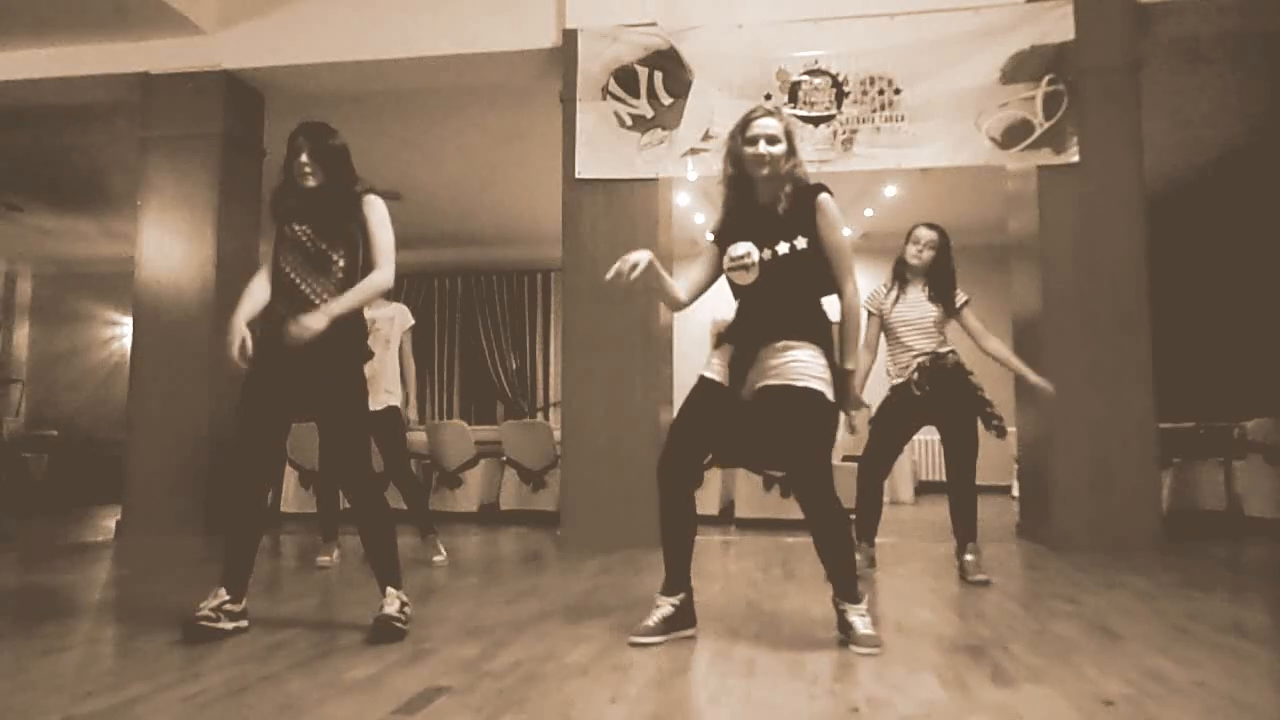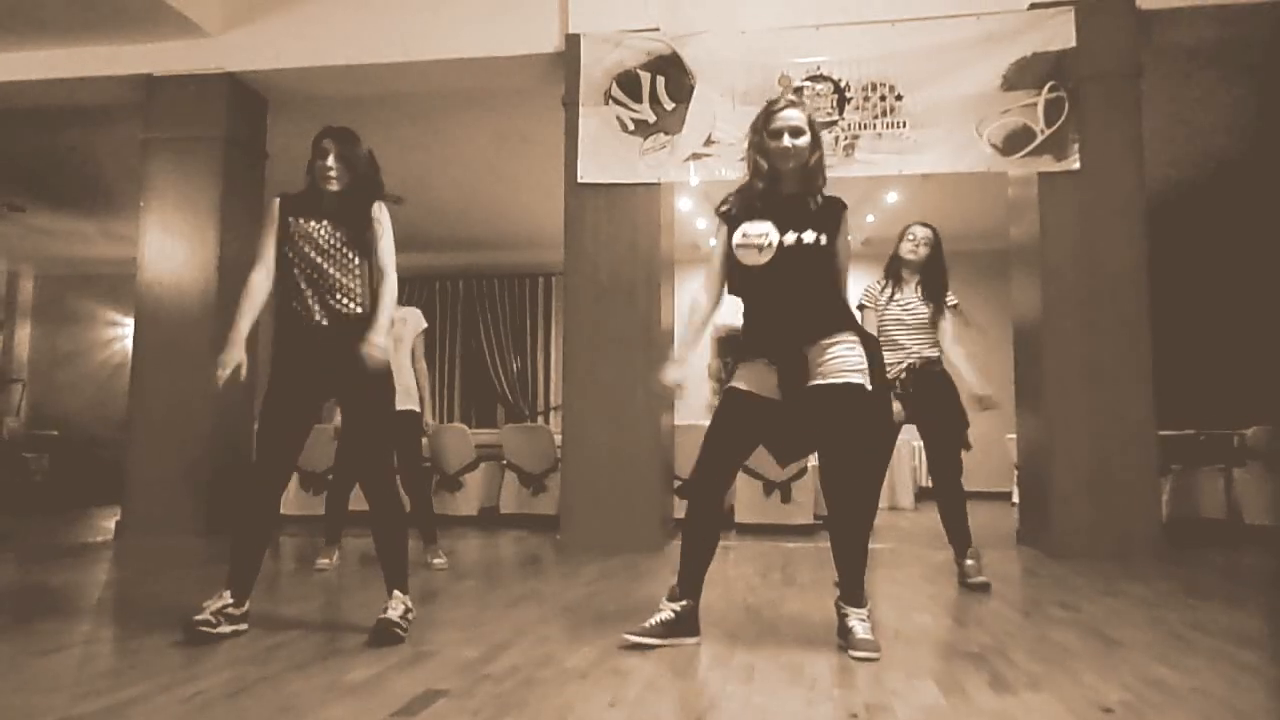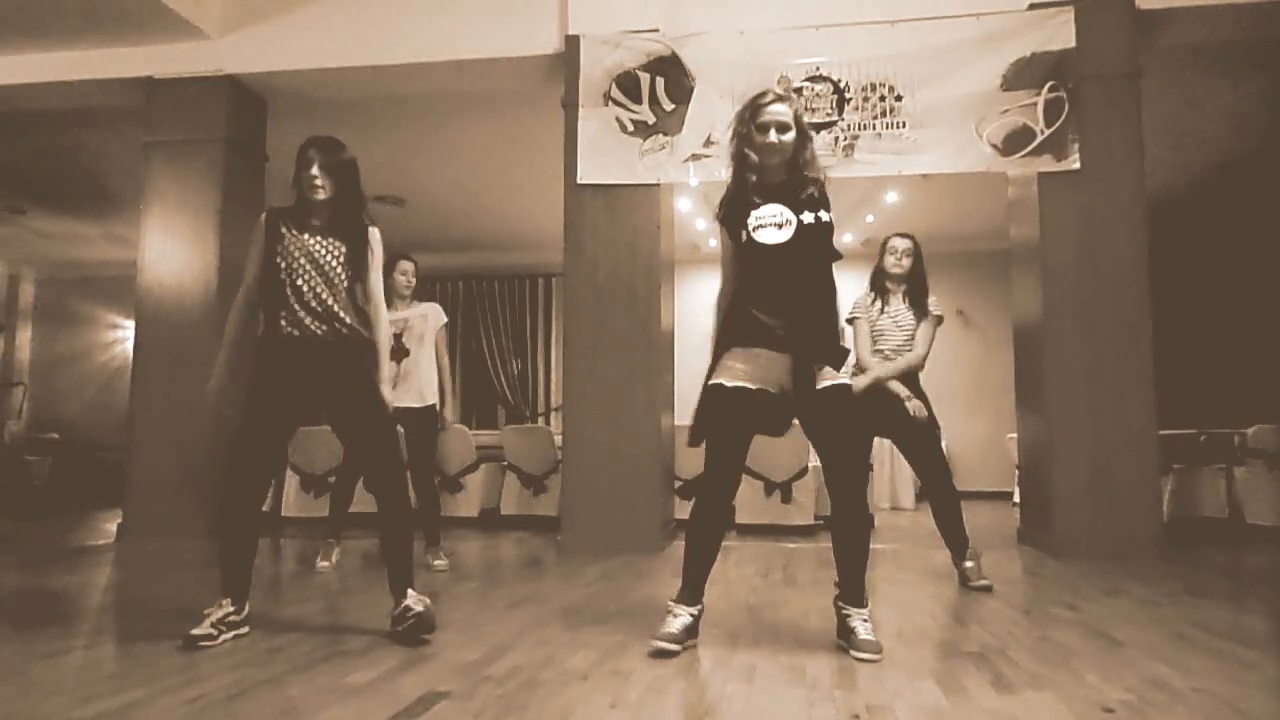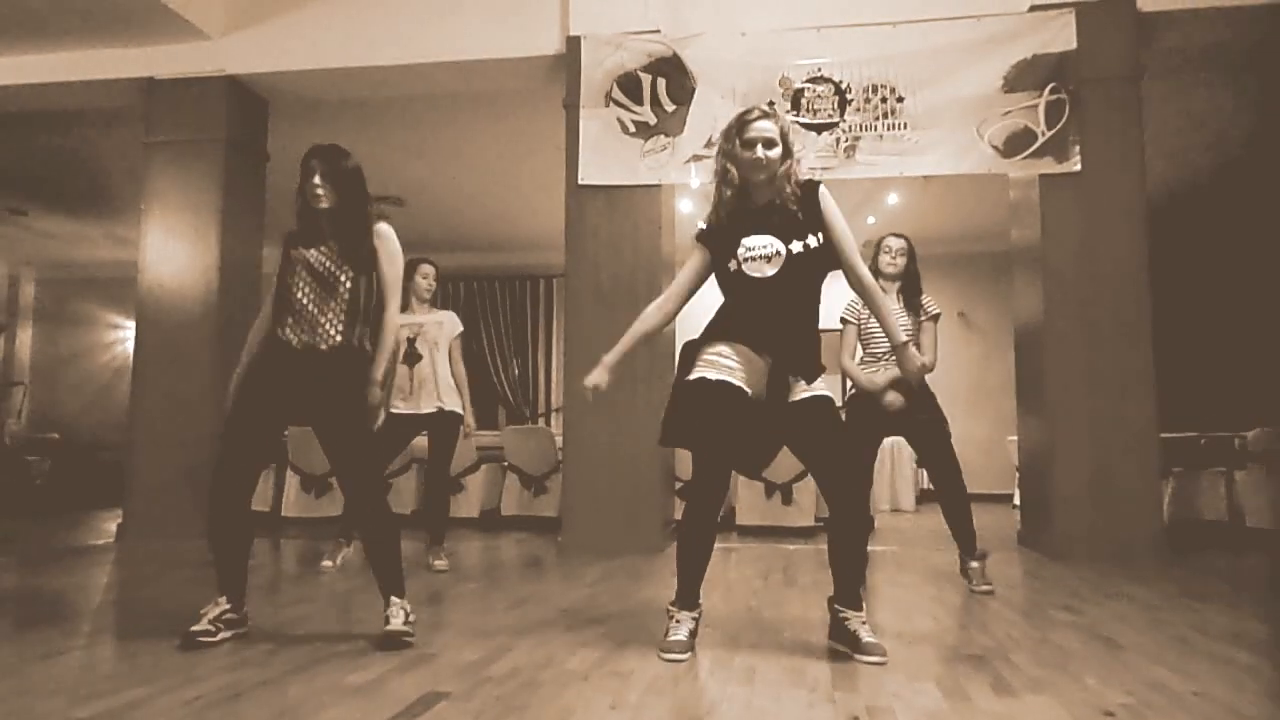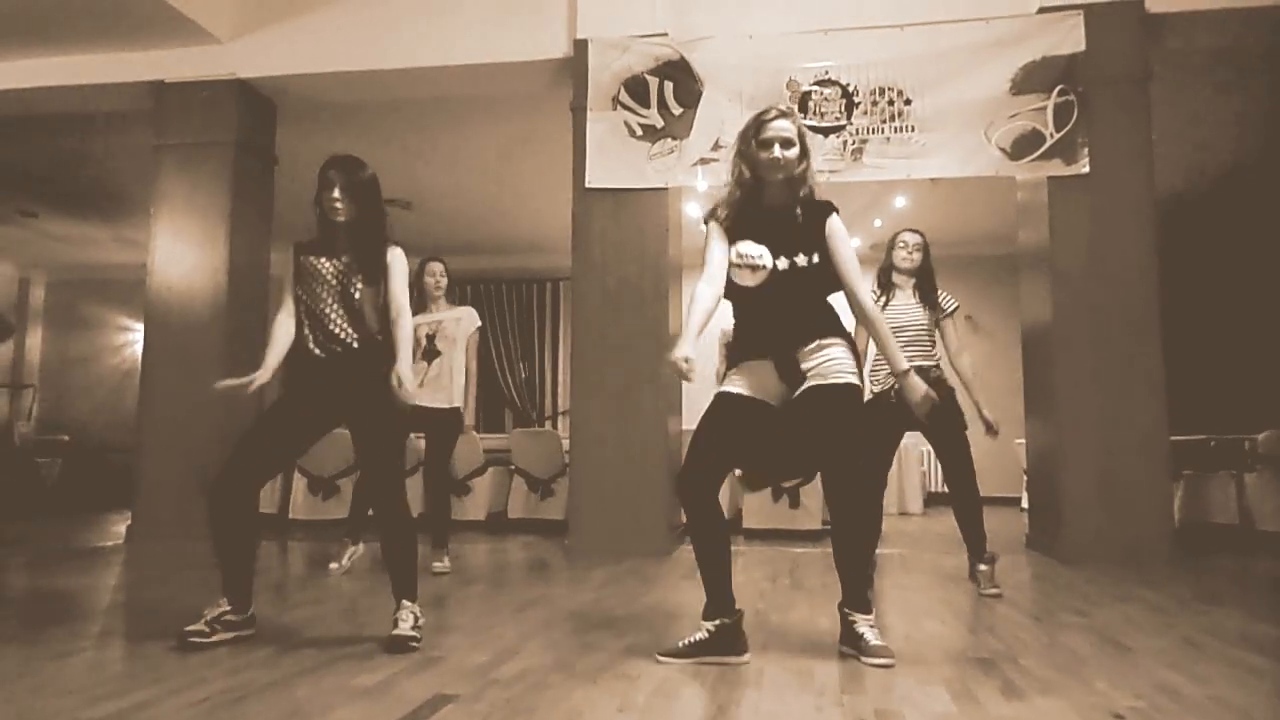
dt=0.3s
person 1, frame 1
left shoulder: (814, 201)
right shoulder: (731, 224)
left elbow: (847, 288)
right elbow: (680, 298)
left wrist: (845, 368)
right wrist: (650, 264)
left hip: (793, 352)
right hip: (735, 355)
left knee: (811, 481)
right knee: (674, 469)
left ankle: (850, 604)
right ankle: (676, 601)
person 1, frame 2
left shoulder: (830, 210)
right shoulder: (738, 209)
left elbow: (837, 289)
right elbow: (713, 291)
left wrist: (875, 367)
right wrist: (680, 356)
left hip: (830, 351)
right hip: (760, 359)
left knee: (847, 483)
right knee: (707, 479)
left ankle: (853, 609)
right ankle: (682, 607)
person 1, frame 3
left shoulder: (816, 190)
right shoulder: (737, 204)
left wrist: (836, 339)
right wrist: (718, 360)
left hip: (820, 351)
right hip: (753, 350)
left knee: (849, 483)
right knee: (717, 481)
left ankle: (853, 610)
right ankle: (688, 607)
person 1, frame 4
left shoulder: (812, 199)
right shoulder: (721, 228)
left elbow: (857, 271)
right elbow: (670, 298)
left wrist: (900, 340)
right wrist: (610, 359)
left hip: (798, 365)
right hip: (730, 357)
left knee: (849, 491)
right knee: (708, 488)
left ankle: (848, 614)
right ankle: (684, 613)
person 1, frame 5
left shoulder: (821, 216)
right shoulder: (727, 219)
left elbow: (860, 293)
right elbow: (709, 283)
left wrist: (903, 370)
right wrist: (685, 342)
left hip: (821, 352)
right hip: (754, 365)
left knee: (849, 488)
right knee: (693, 483)
left ankle: (857, 618)
right ankle: (722, 622)
person 2, frame 1
left shoulder: (365, 205)
right shoulder: (287, 214)
left elbow: (383, 274)
right elbow: (267, 277)
left wrist: (327, 315)
right wrist: (238, 320)
left hip: (334, 355)
right hip: (274, 355)
left knee: (353, 473)
right knee: (249, 474)
left ankle: (392, 594)
right ankle: (231, 596)
person 2, frame 2
left shoulder: (371, 212)
right shoulder: (284, 209)
left elbow: (387, 276)
right elbow: (262, 275)
left wrist: (381, 330)
right wrist: (235, 342)
left hip: (360, 352)
right hip: (300, 351)
left knee: (376, 474)
right knee: (268, 472)
left ankle: (397, 597)
right ankle: (235, 597)
person 2, frame 3
left shoulder: (363, 234)
right shoulder: (274, 223)
left elbow: (375, 305)
right elbow: (249, 294)
left wrist: (383, 375)
right wrist: (221, 362)
left hip: (347, 364)
right hip: (283, 363)
left knee: (389, 476)
right knee: (243, 481)
left ankle: (406, 596)
right ankle: (233, 604)
person 2, frame 4
left shoulder: (376, 236)
right shoulder: (291, 244)
left elbow: (390, 310)
right elbow: (269, 316)
left wrist: (374, 381)
right wrist: (237, 380)
left hip: (337, 376)
right hip: (277, 373)
left knee: (362, 490)
right knee: (228, 483)
left ankle: (395, 603)
right ankle: (230, 604)
person 2, frame 5
left shoulder: (387, 255)
right shoulder: (303, 255)
left elbow: (401, 316)
right elbow: (288, 317)
left wrist: (403, 365)
right wrist: (264, 370)
left hip: (370, 382)
right hip: (311, 383)
left knee: (387, 494)
right knee: (232, 484)
left ankle: (406, 607)
right ankle: (236, 606)
person 3, frame 1
left shoulder: (949, 294)
right shoulder: (882, 295)
left elbow: (985, 339)
right elbow: (868, 349)
left wrist: (1029, 374)
right wrist: (855, 397)
left hip: (949, 385)
right hip: (904, 392)
left knee: (961, 471)
right knee: (871, 466)
left ankle: (968, 551)
right ankle: (864, 548)
person 3, frame 2
left shoulder: (941, 294)
right shoulder: (876, 291)
left elbow: (952, 344)
left wrist: (975, 383)
left hip: (931, 386)
right hip: (888, 387)
left knee: (947, 473)
left ankle: (966, 557)
person 3, frame 3
left shoulder: (927, 304)
right shoulder: (865, 303)
left elbow: (918, 356)
right elbow: (863, 357)
left wrist: (872, 377)
right wrist: (899, 391)
left hip: (907, 394)
right hip: (864, 399)
left knee: (937, 477)
left ankle: (965, 558)
person 3, frame 4
left shoulder: (921, 303)
right shoulder: (858, 305)
left elbow: (929, 358)
right elbow: (846, 360)
left wrist: (889, 374)
right wrist: (876, 391)
left hip: (912, 395)
right hip: (869, 398)
left knee: (948, 477)
right knee: (855, 482)
left ankle: (971, 559)
person 3, frame 5
left shoulder: (937, 299)
right shoulder: (872, 300)
left elbow: (958, 353)
right elbow: (858, 355)
left wrist: (980, 404)
left hip: (934, 393)
right hip: (886, 398)
left knee: (962, 478)
left ankle: (980, 562)
person 4, frame 1
left shoulder: (398, 312)
left elbow: (407, 359)
left wrist: (412, 404)
left hip: (385, 402)
left knee: (400, 471)
right knee: (330, 472)
left ankle: (430, 535)
right ankle: (329, 541)
person 4, frame 2
left shoulder: (410, 316)
left elbow: (420, 363)
left wrist: (427, 410)
right wrist: (340, 410)
left hip: (403, 407)
left knee: (413, 477)
right knee: (344, 477)
left ankle: (431, 543)
right ankle: (331, 544)
person 4, frame 3
left shoulder: (432, 312)
left elbow: (443, 359)
left wrist: (448, 403)
left hip: (422, 403)
left knee: (423, 475)
right knee: (350, 469)
left ankle: (433, 545)
right ankle: (332, 541)
person 4, frame 4
left shoulder: (448, 319)
right shoulder: (393, 324)
left elbow: (458, 366)
left wrist: (468, 410)
left hip: (444, 408)
right hip: (403, 409)
left knee: (438, 476)
left ankle: (436, 546)
right ankle: (344, 540)
person 4, frame 5
left shoulder: (466, 315)
right shoulder: (413, 323)
left elbow: (471, 364)
right elbow: (409, 363)
left wrist: (469, 407)
left hip: (447, 405)
right hip: (411, 402)
left knee: (436, 474)
left ankle: (440, 548)
right ankle: (353, 540)
